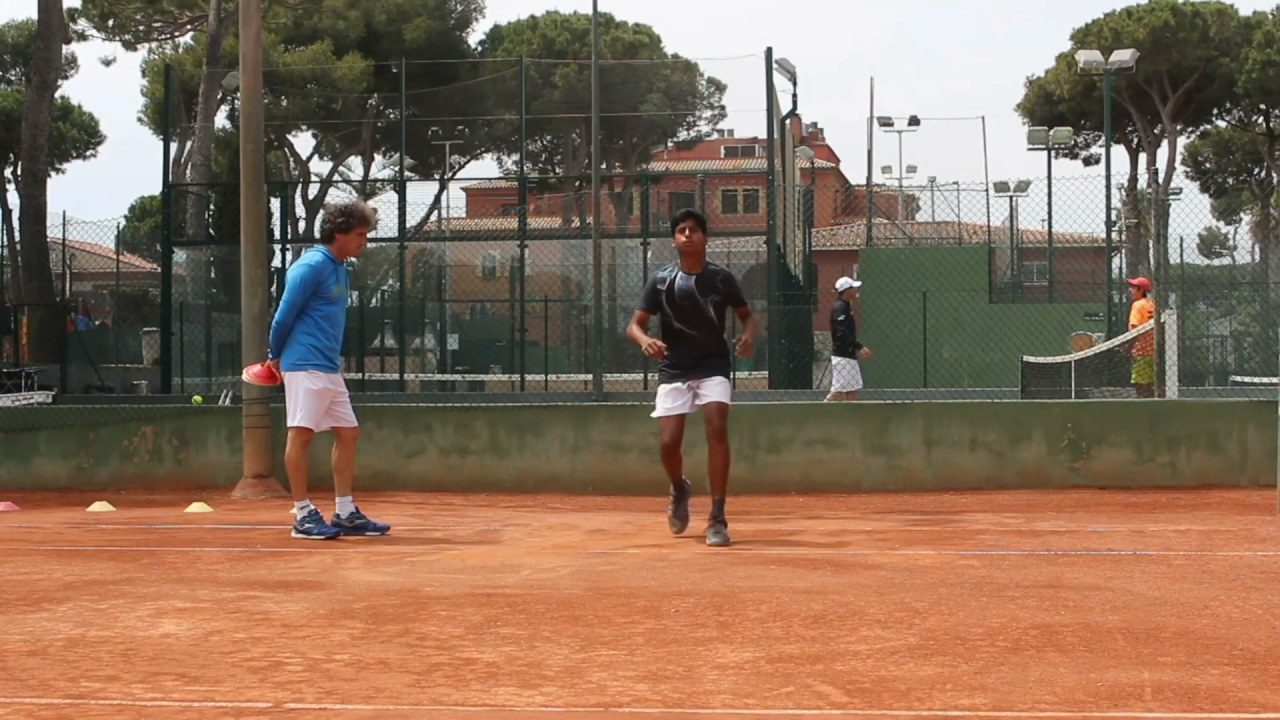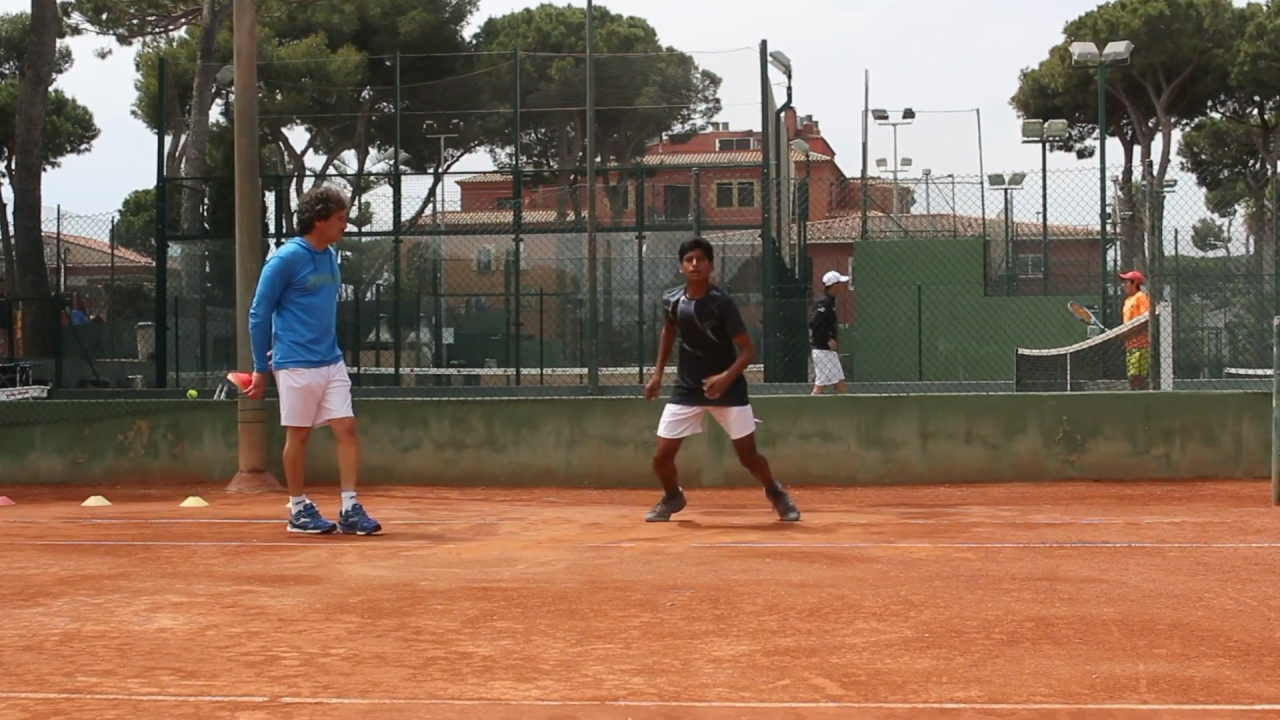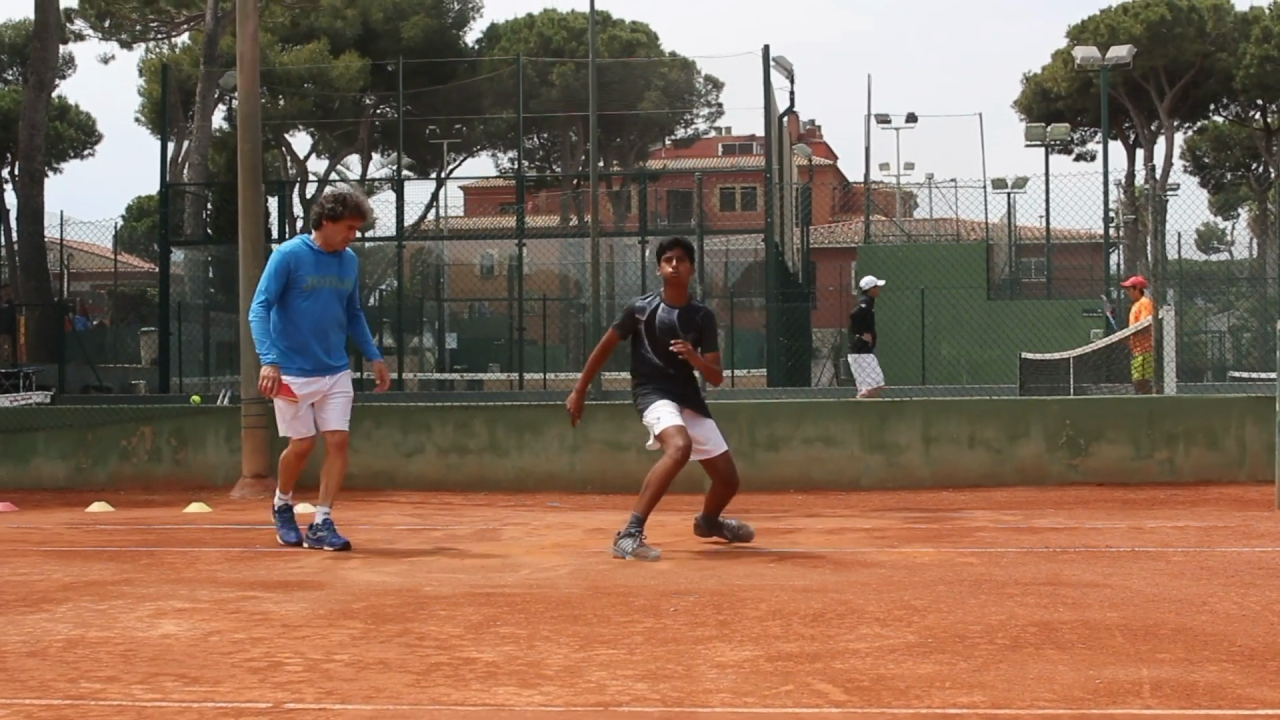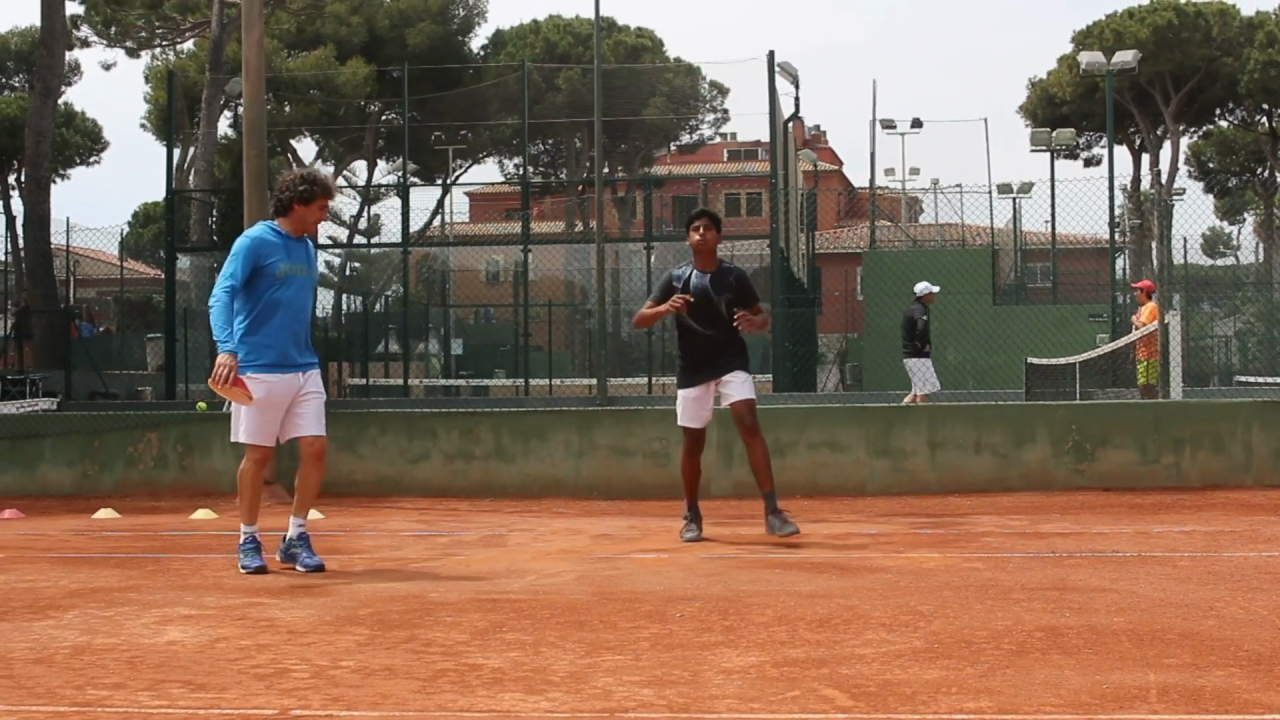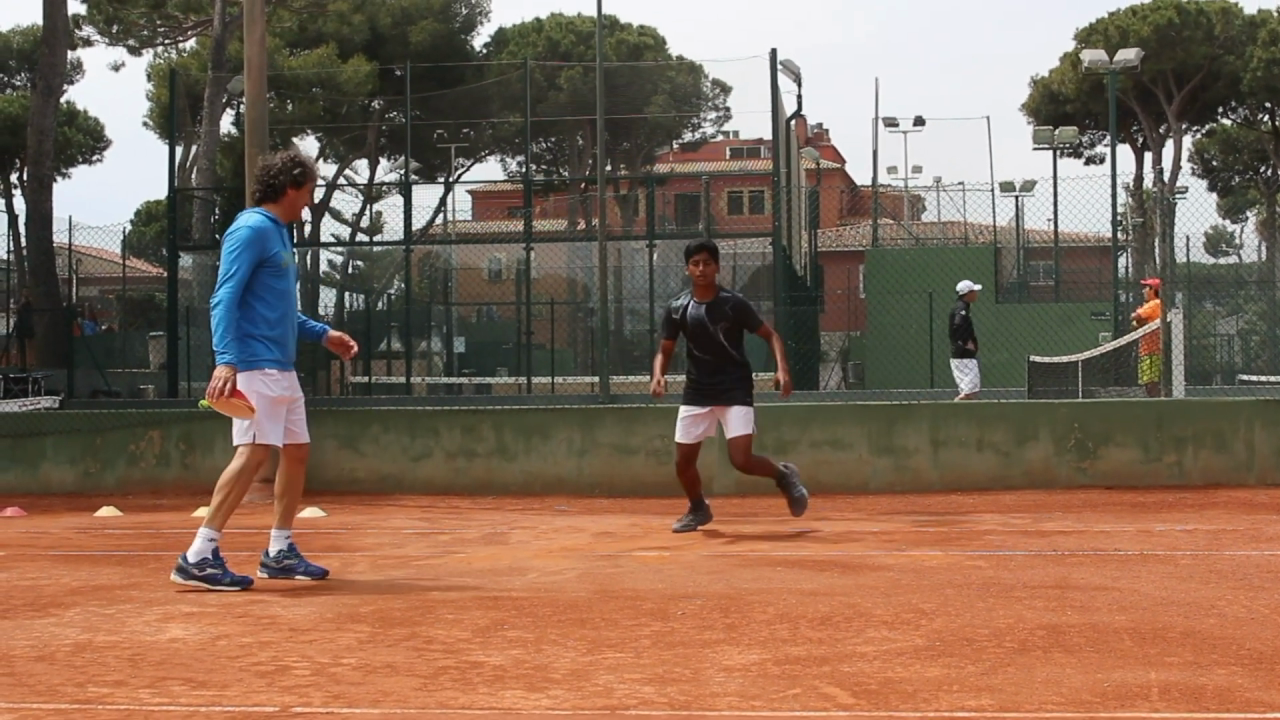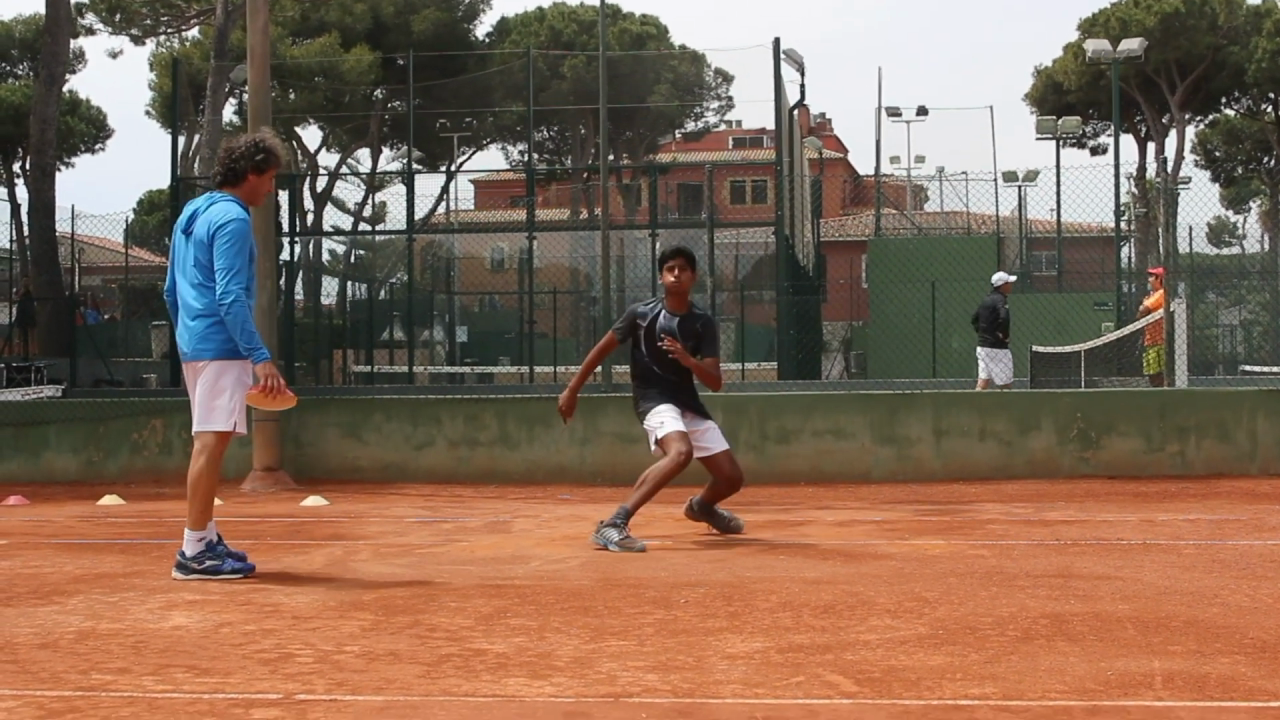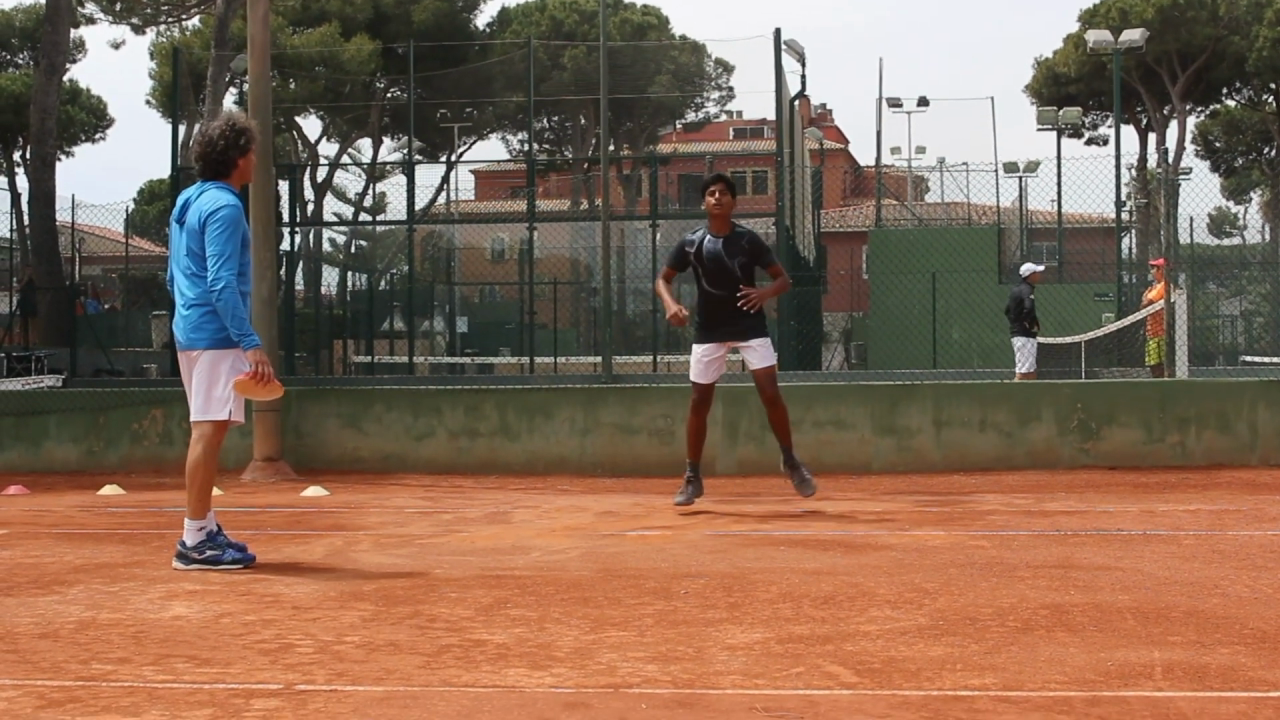
dt=0.7s
person 1, frame 1
left shoulder: (339, 267)
right shoulder: (312, 266)
right elbow: (284, 316)
right wrist: (275, 355)
left hip: (330, 368)
right hip: (306, 366)
left knee: (348, 434)
right knee: (301, 434)
left ankle: (346, 513)
right ankle: (303, 515)
person 1, frame 2
left shoulder: (330, 257)
right shoulder: (285, 259)
right elbow: (259, 314)
right wrist: (260, 366)
left hip: (332, 362)
right hip: (295, 364)
left knee: (346, 428)
right knee: (299, 434)
left ankle: (352, 508)
right ankle: (299, 509)
person 1, frame 3
left shoulder: (350, 262)
right shoulder: (288, 255)
right elbow: (259, 310)
left wrist: (373, 357)
right wrist: (269, 360)
left hip: (335, 371)
right hip: (292, 372)
left knee: (338, 442)
right knee: (301, 446)
left ankle: (321, 523)
right ankle: (283, 502)
person 1, frame 4
left shoulder: (308, 249)
right shoulder: (254, 242)
right elbow: (221, 297)
left wrist: (311, 361)
right wrist: (226, 349)
left hip: (305, 370)
right hip: (260, 370)
left knee: (314, 449)
right knee: (259, 453)
left ankle: (296, 536)
right ankle: (248, 540)
person 1, frame 5
left shoulder: (278, 233)
right shoulder: (251, 229)
right elbow: (224, 300)
left wrist: (323, 334)
right wrist: (224, 360)
left hip: (280, 366)
right hip: (255, 365)
left knee: (296, 453)
right knee: (253, 453)
left ankle: (280, 551)
right ankle: (199, 555)
person 1, frame 6
left shoulder: (193, 212)
right shoulder: (232, 219)
left elbow: (170, 290)
right elbow: (231, 298)
right wrist: (260, 356)
left hip: (195, 344)
right hip: (221, 347)
left knee: (209, 442)
right knee: (212, 442)
left ankle: (207, 539)
right ankle: (194, 551)
person 1, frame 7
left shoulder: (188, 202)
right shoulder: (223, 206)
left elbow: (175, 278)
right elbow: (222, 284)
right wrist: (250, 342)
left hip: (191, 333)
right hip: (216, 336)
left knee: (206, 432)
right knee: (209, 431)
left ankle: (206, 530)
right ankle: (193, 542)
person 2, frame 1
left shoulder: (722, 278)
right shoulder: (660, 280)
left elbow: (747, 315)
right elbow: (634, 325)
left wrist: (748, 335)
right wrist: (646, 340)
left hip: (713, 365)
right hip: (674, 367)
left knee: (717, 430)
right knee: (669, 442)
left ankle: (717, 517)
right ankle: (679, 490)
person 2, frame 2
left shoulder: (723, 304)
right shoulder: (671, 301)
left elbow: (748, 351)
left wrist: (727, 377)
right wrist: (657, 372)
left hip: (729, 387)
right hip: (687, 389)
left knee: (747, 455)
right knee: (661, 457)
left ankle: (775, 494)
right ankle: (673, 497)
person 2, frame 3
left shoulder: (703, 316)
right shoulder: (639, 308)
left elbow: (715, 377)
right elbow: (606, 347)
left wrist: (697, 359)
right wrist: (579, 390)
left hip: (690, 399)
right hip: (653, 393)
left knee: (728, 480)
right knee: (679, 447)
left ankle: (708, 521)
right ankle: (629, 534)
person 2, frame 4
left shoulder: (734, 275)
right shoulder: (675, 278)
left elbow: (762, 314)
right elbow: (639, 320)
left wrist: (755, 321)
right wrist: (665, 308)
left hip: (732, 363)
right hip: (692, 369)
left knee: (749, 426)
right knee: (693, 446)
left ankle: (772, 509)
right ankle: (692, 514)
person 2, frame 5
left shoulder: (735, 304)
right shoulder: (676, 308)
left elbow: (771, 335)
right elbow: (664, 351)
left wrist: (782, 369)
right wrist: (657, 377)
left hip: (735, 389)
right hip: (697, 392)
left knee: (742, 460)
right knee: (684, 464)
left ankle: (783, 475)
right ankle: (699, 508)
person 2, frame 6
left shoulder: (704, 323)
right shoulder: (640, 314)
left elbow: (715, 381)
right elbow: (603, 349)
left wrist: (687, 361)
right wrist: (572, 389)
left hip: (687, 405)
right hip: (654, 400)
left knee: (731, 478)
right knee: (679, 455)
left ankle: (702, 506)
right ankle: (612, 525)
person 2, frame 7
left shoulder: (750, 240)
right shoulder: (690, 243)
left elbow: (783, 279)
right elbow: (662, 279)
left wrist: (766, 293)
right wrist: (670, 304)
left hip: (750, 325)
right hip: (710, 330)
left knee: (771, 396)
right knee: (699, 402)
left ankle: (790, 461)
right ankle: (693, 476)
